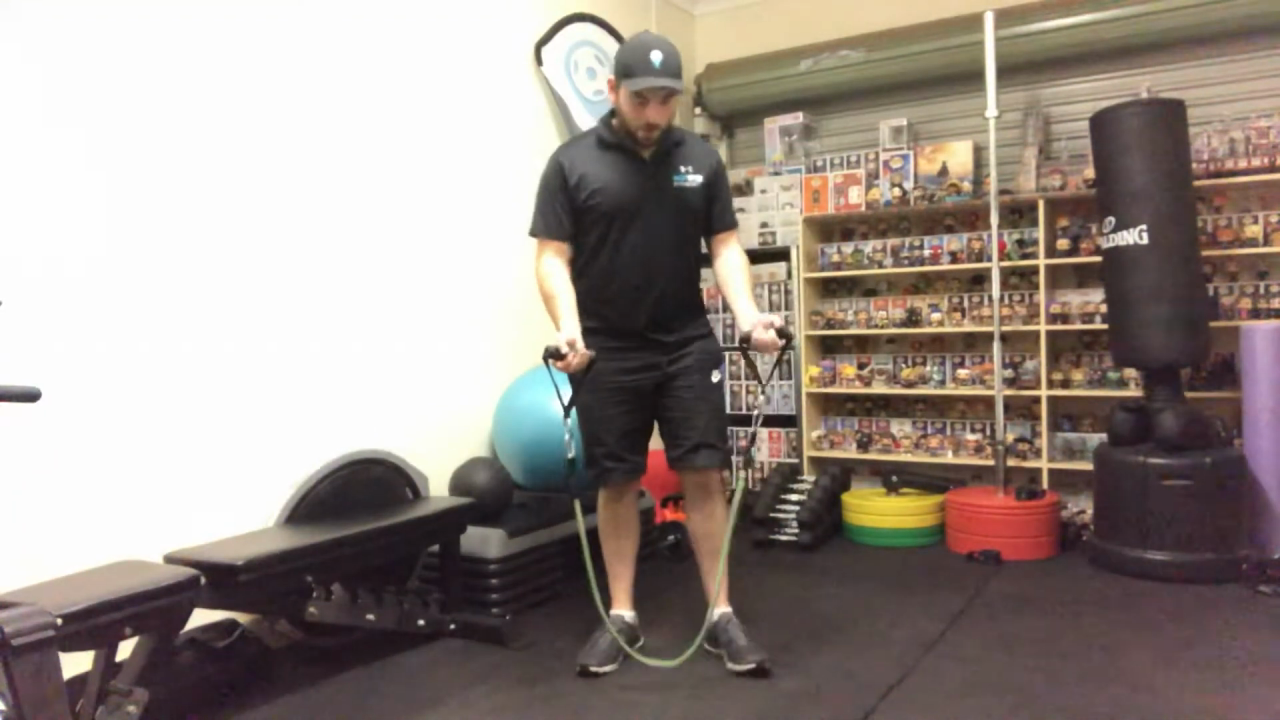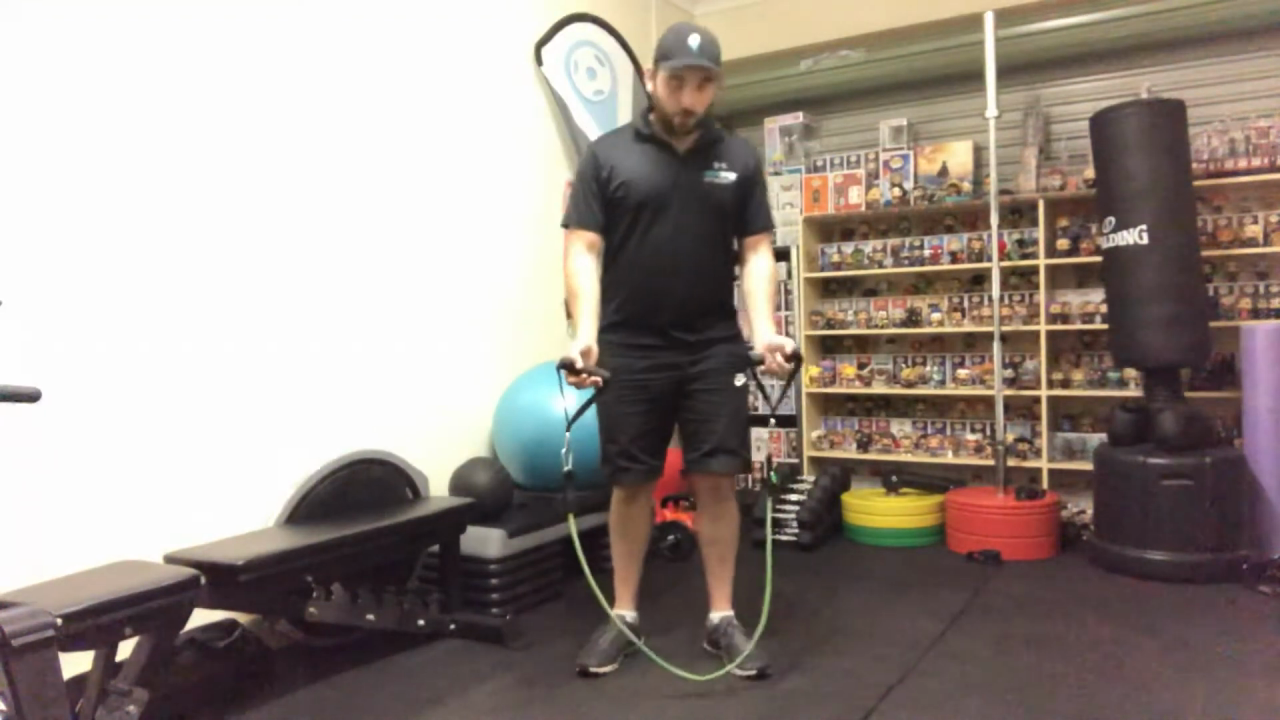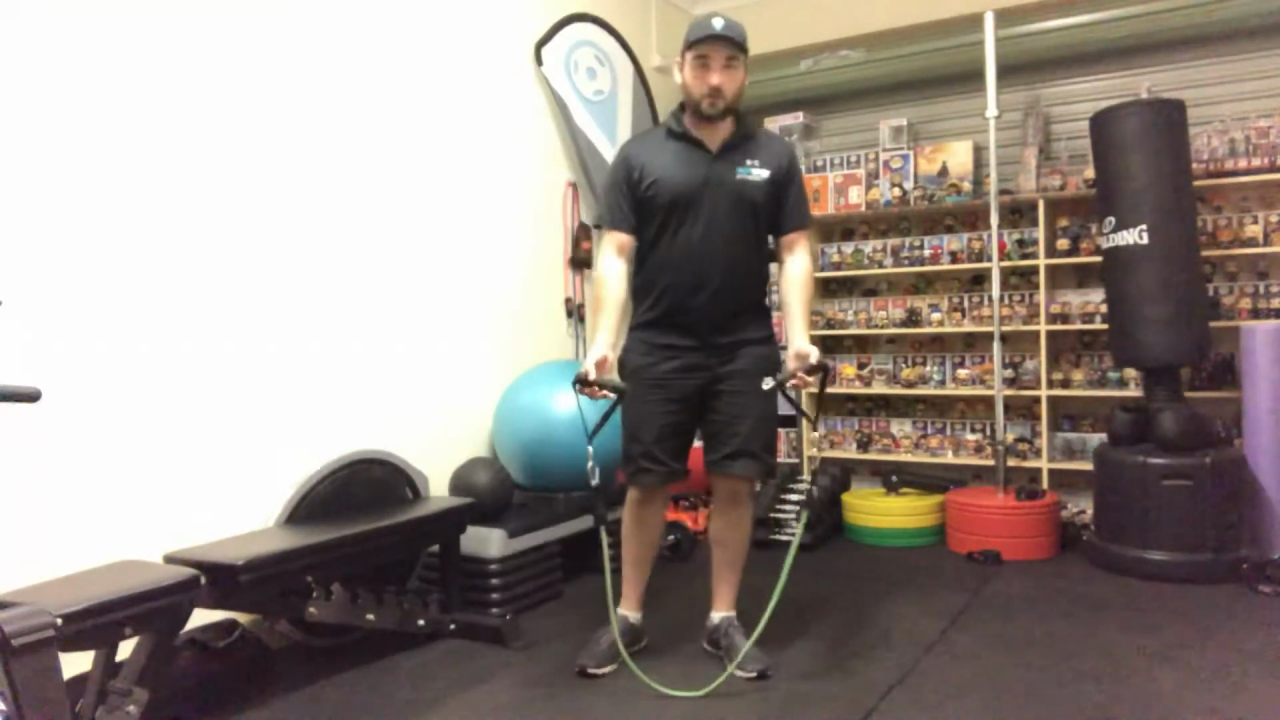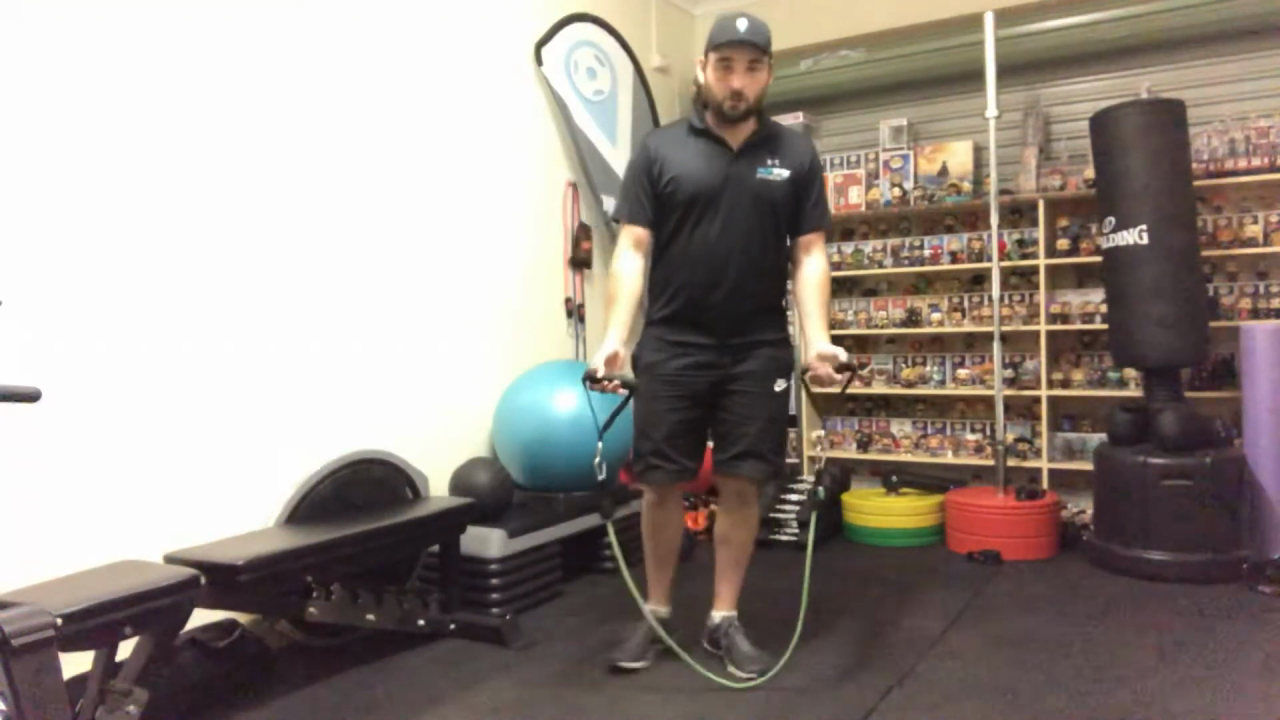
dt=0.3s
person 1, frame 1
left shoulder: (700, 158)
right shoulder: (572, 162)
left elbow: (724, 246)
right elbow: (552, 256)
left wrist: (747, 314)
right wrist: (568, 327)
left hip: (688, 346)
right hip: (608, 353)
left knee: (703, 476)
right knee: (617, 482)
left ankle: (720, 616)
right ankle: (621, 617)
person 1, frame 2
left shoulder: (739, 158)
right shoulder: (608, 155)
left elbow: (756, 251)
right elbow: (583, 250)
left wrist: (764, 330)
right wrist: (585, 333)
left hip: (714, 349)
right hip: (631, 351)
left knee: (716, 481)
right knee: (631, 483)
left ankle: (722, 619)
right ankle: (623, 617)
person 1, frame 3
left shoulder: (774, 155)
right shoulder: (640, 156)
left elbow: (794, 252)
right elbow: (616, 254)
left wrist: (797, 335)
right wrist: (603, 342)
left hip: (744, 351)
right hip: (659, 350)
left knee: (734, 484)
right knee: (647, 484)
left ankle: (723, 620)
right ankle: (628, 619)
person 1, frame 4
left shoulder: (795, 154)
right shoulder: (660, 150)
left elbow: (810, 254)
right elbow: (633, 248)
left wrist: (818, 338)
right wrist: (616, 336)
left hip: (758, 350)
right hip: (673, 346)
left knee: (742, 484)
right knee: (663, 484)
left ankle: (724, 620)
right ankle: (658, 613)
